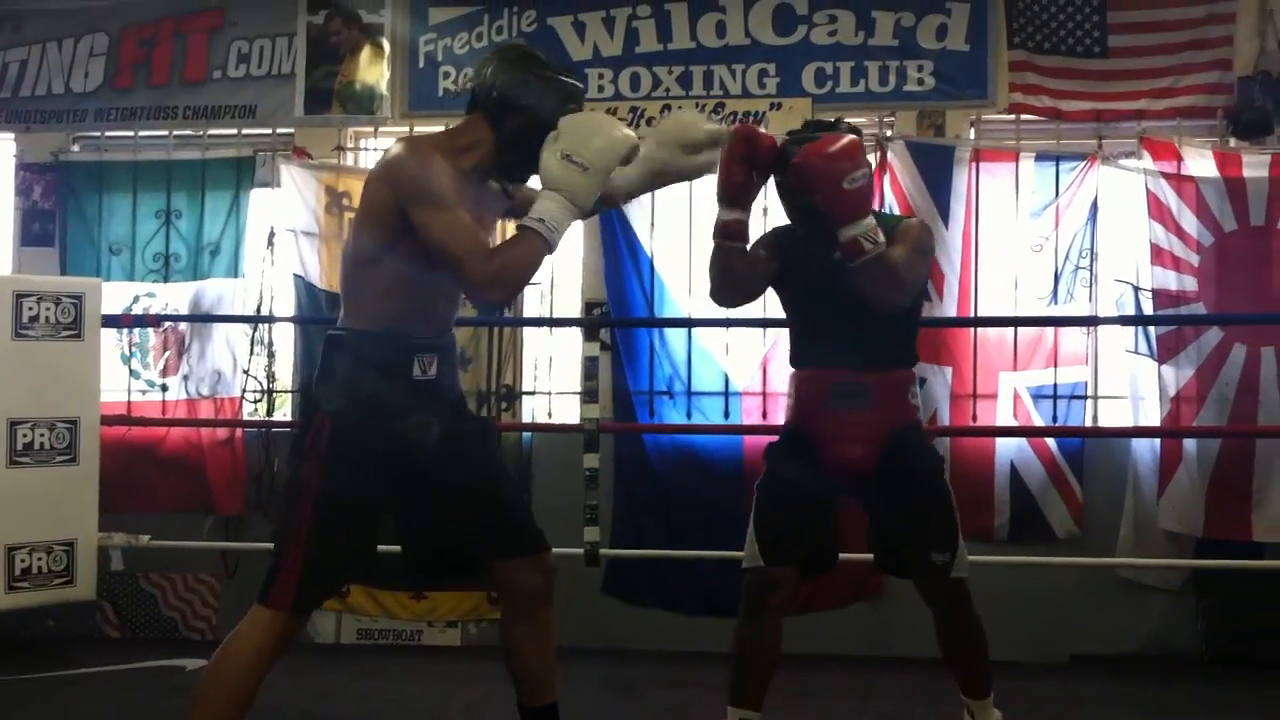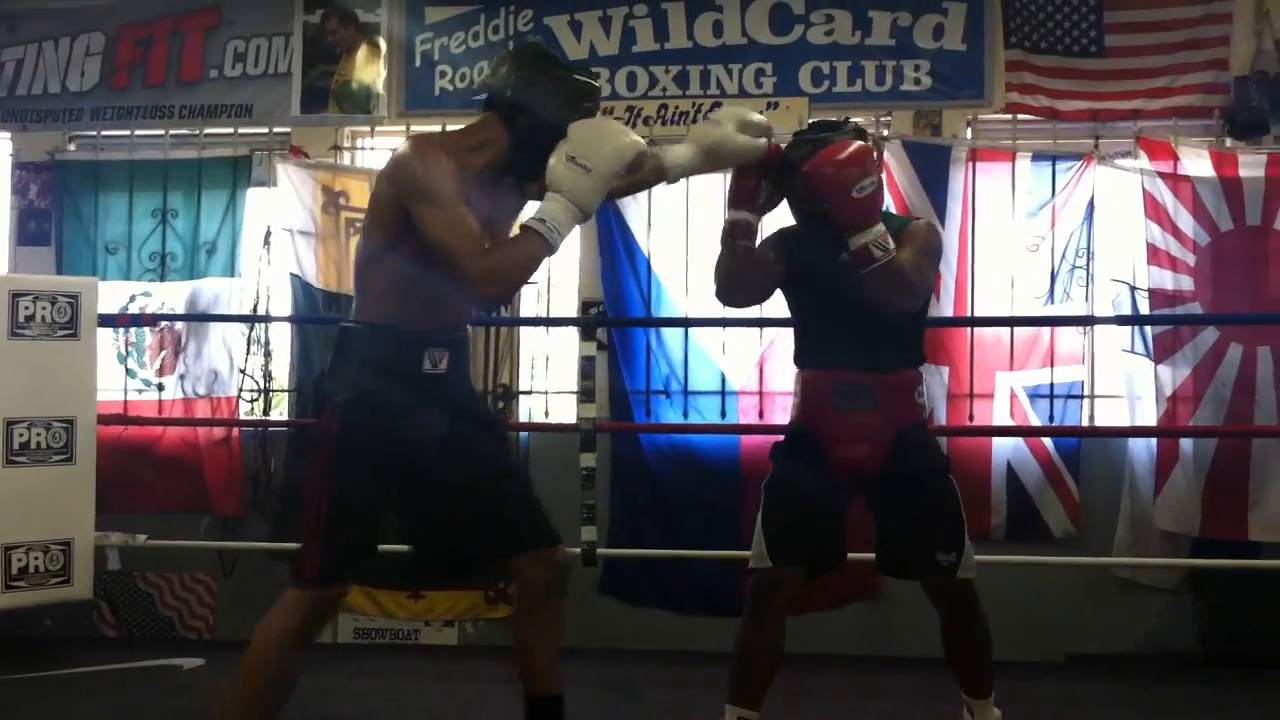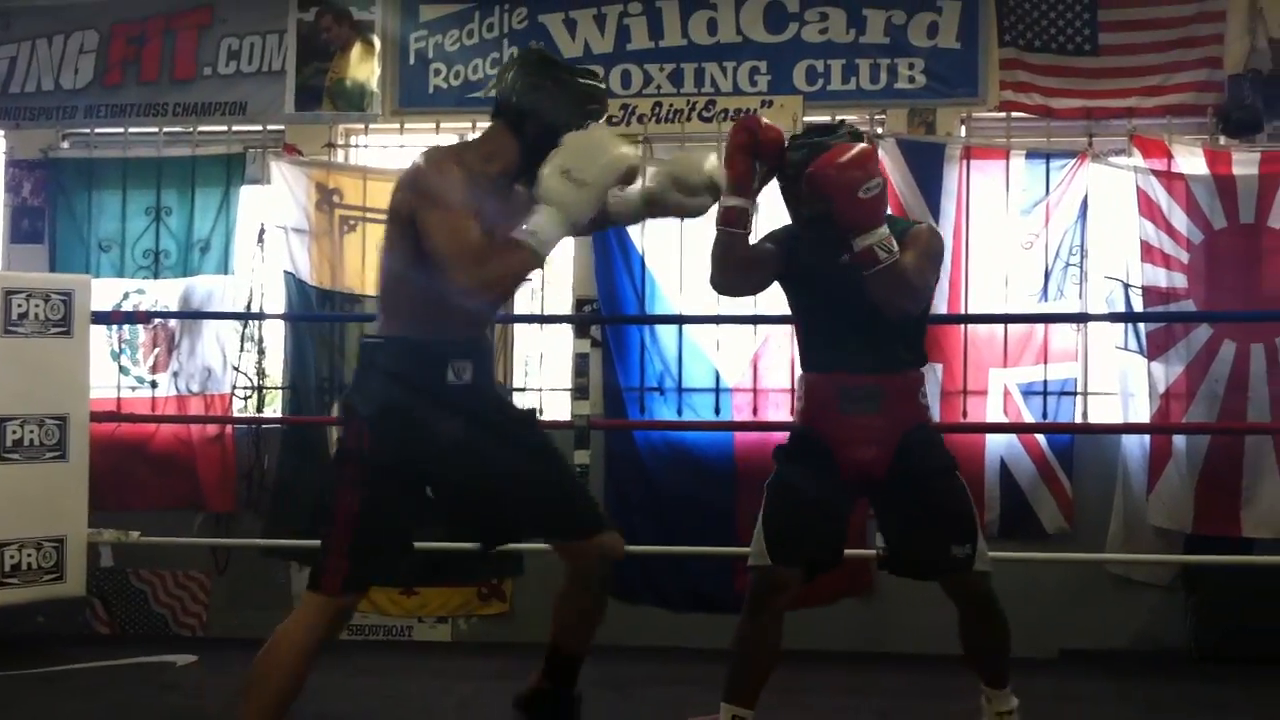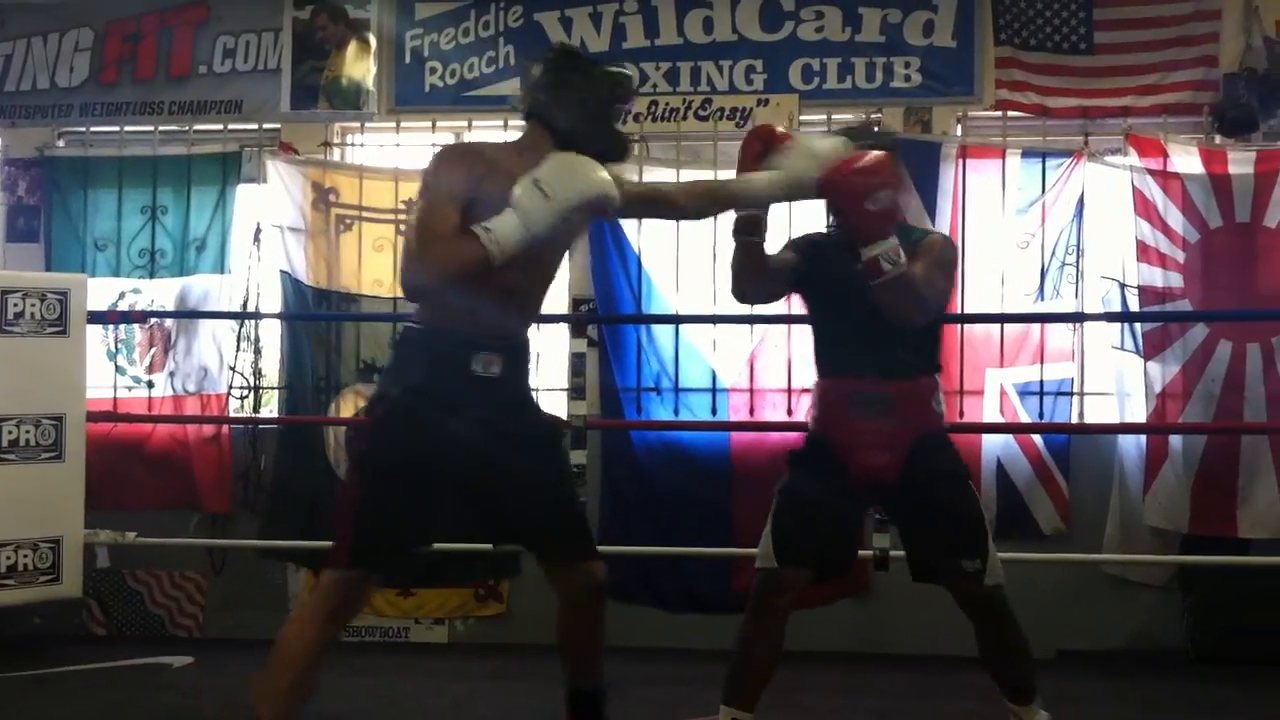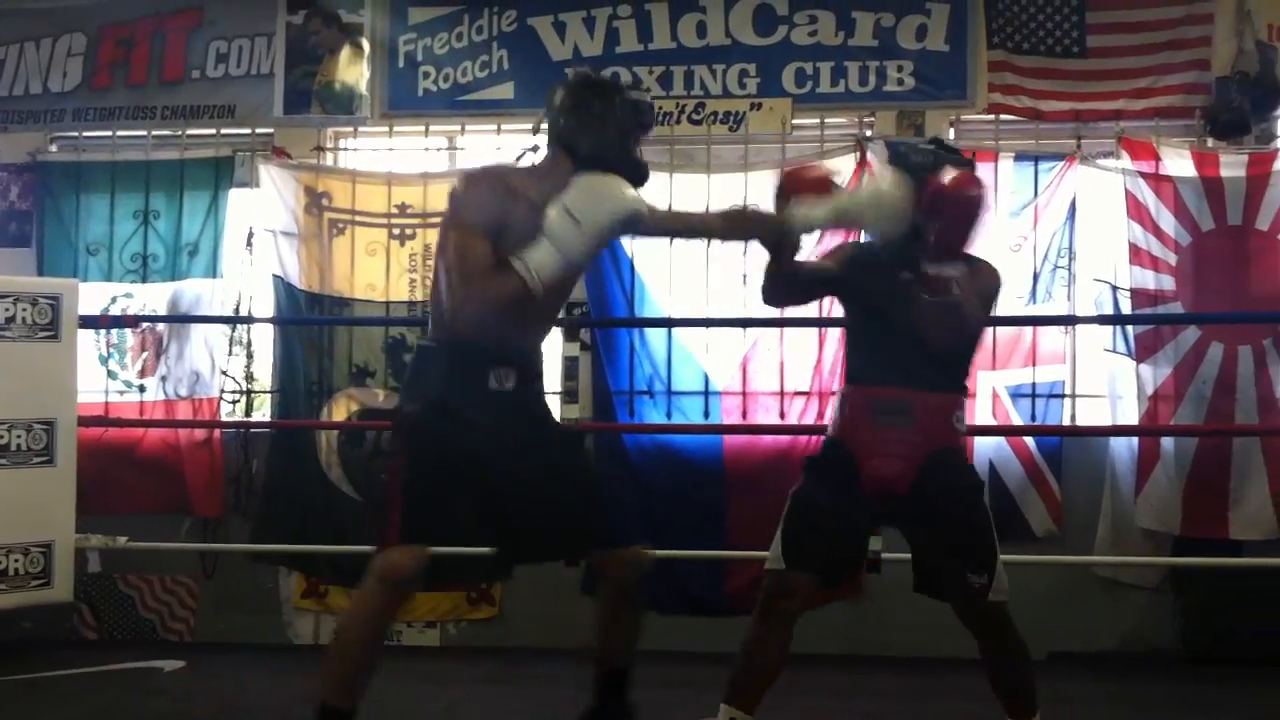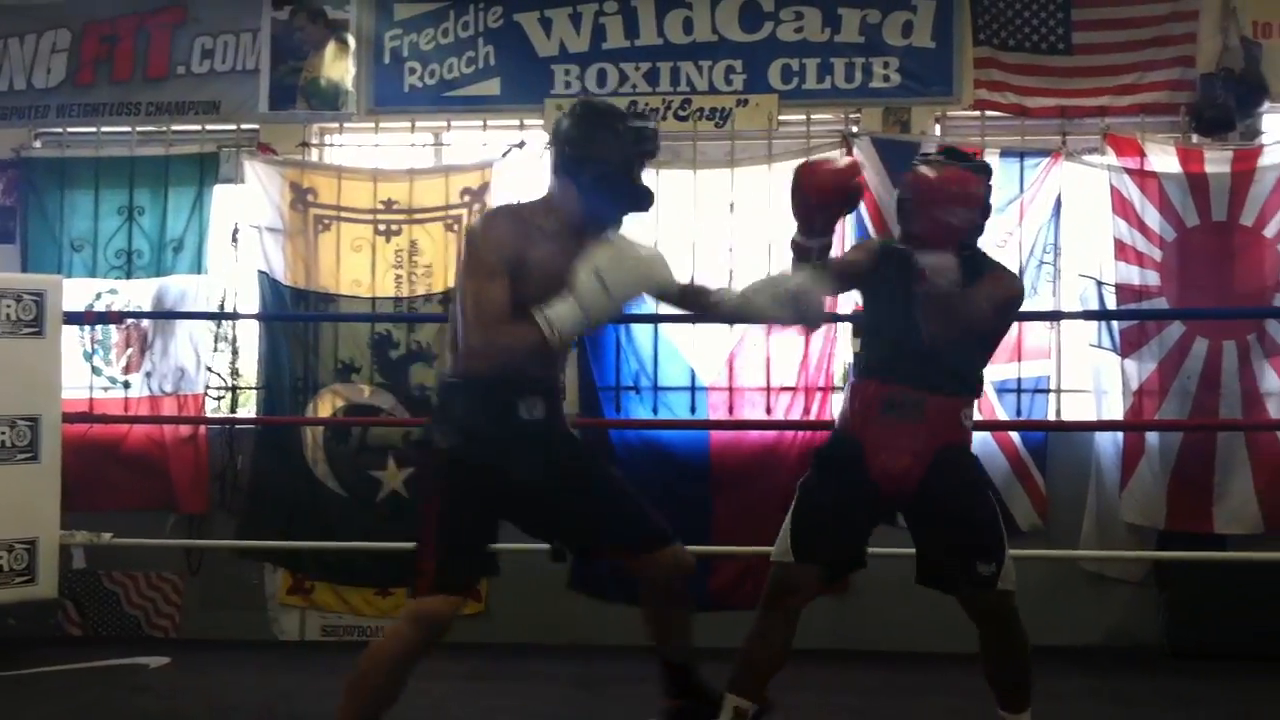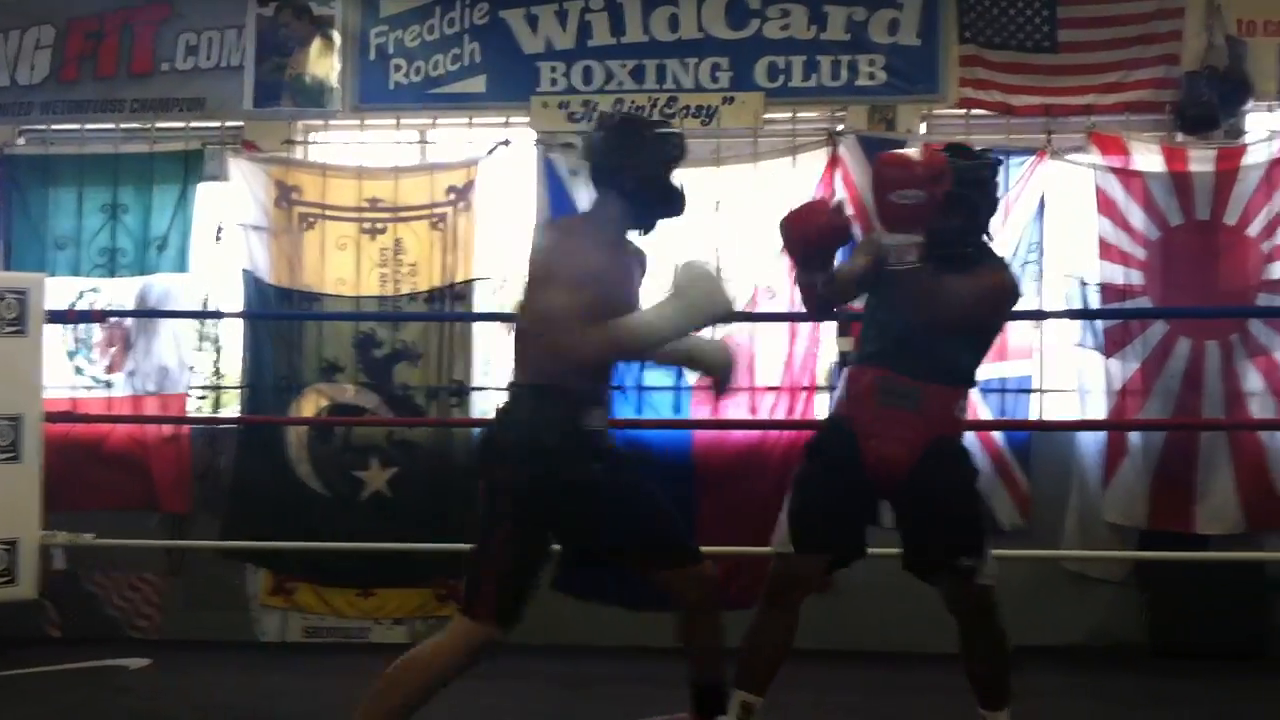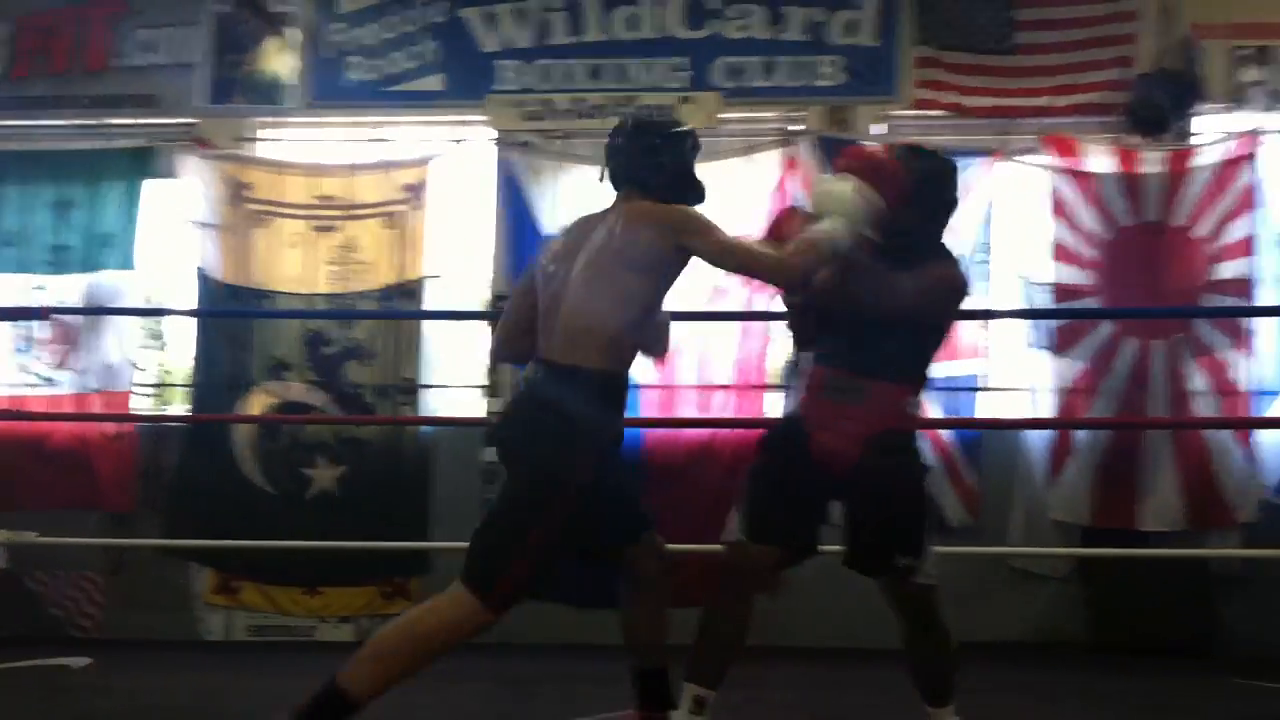
dt=0.1s
person 1, frame 1
left shoulder: (487, 181)
right shoulder: (421, 166)
left elbow: (583, 189)
right elbow: (492, 285)
left wrist: (665, 158)
right wrist: (560, 198)
left hip: (434, 397)
right hip: (361, 397)
left knee: (531, 571)
right knee: (286, 608)
person 1, frame 2
left shoulder: (505, 177)
right shoulder: (427, 162)
left elbow: (607, 183)
right elbow: (487, 283)
left wrist: (696, 153)
right wrist: (566, 201)
left hip: (444, 391)
right hip: (373, 388)
left knee: (542, 567)
right knee: (316, 594)
person 1, frame 3
left shoulder: (524, 183)
right shoulder: (439, 174)
left elbow: (611, 201)
right elbow: (470, 285)
left wrist: (677, 185)
right wrist: (557, 219)
left hip: (470, 397)
right hip: (396, 395)
left knee: (598, 550)
right knee: (333, 599)
person 1, frame 4
left shoulder: (577, 182)
right shoulder: (460, 166)
left elbow: (680, 200)
right elbow: (422, 281)
left wrist: (781, 179)
right wrist: (519, 223)
left hip: (504, 395)
right hip: (423, 386)
left knee: (582, 576)
right knee: (344, 582)
person 1, frame 5
left shoulder: (601, 204)
right shoulder: (480, 190)
left elbow: (706, 225)
right elbow: (459, 311)
right wrist: (554, 250)
left hip: (518, 403)
right hip: (444, 401)
left knee: (624, 565)
right knee: (399, 572)
person 1, frame 6
left shoulder: (595, 238)
right shoulder: (499, 230)
left elbow: (672, 288)
right elbow: (480, 352)
left wrist: (750, 303)
right wrist: (580, 310)
left hip: (541, 429)
right hip: (477, 429)
left knee: (670, 564)
right knee: (432, 612)
person 1, frame 7
left shoulder: (620, 253)
right shoulder: (571, 242)
right elbow: (572, 353)
left wrist: (688, 349)
right wrist: (660, 323)
left hip: (584, 450)
right hip: (535, 445)
left knee: (697, 583)
right knee: (478, 630)
person 1, frame 8
left shoulder: (568, 239)
right shoulder: (668, 223)
left elbow: (506, 348)
right elbow: (787, 270)
right wrist: (841, 226)
left hip: (559, 421)
right hip: (563, 427)
left knee: (645, 559)
right knee: (473, 607)
person 2, frame 1
left shoulder: (908, 233)
right shoulder: (783, 244)
left elbow: (892, 292)
right elbow: (727, 292)
left wrist: (852, 212)
right wrist: (734, 203)
left hip: (894, 436)
right hip: (811, 437)
left knee: (946, 588)
right knee: (765, 586)
person 2, frame 2
left shoulder: (914, 235)
right shoulder: (788, 245)
left elbow: (901, 297)
right elbow: (734, 292)
left wrist: (860, 219)
right wrist: (744, 204)
left hip: (900, 437)
right hip: (815, 438)
left knee: (953, 587)
right knee: (770, 585)
person 2, frame 3
left shoulder: (915, 238)
right shoulder: (790, 244)
left elbow: (904, 300)
right elbow: (729, 279)
left wrist: (864, 220)
right wrist: (739, 194)
left hip: (904, 439)
right hip: (820, 441)
left knee: (969, 582)
right knee: (769, 586)
person 2, frame 4
left shoulder: (931, 247)
right shoulder: (811, 253)
left elbow: (914, 310)
right elbow: (749, 289)
left wrist: (877, 232)
right wrist: (753, 201)
left hip: (916, 445)
right hip: (833, 446)
left knee: (982, 595)
right knee: (773, 588)
person 2, frame 5
left shoulder: (977, 275)
right shoulder: (860, 260)
left elbow: (948, 335)
right elbow: (780, 292)
left wrist: (943, 254)
left hip: (934, 461)
right hip: (852, 454)
left knee: (985, 611)
right knee: (783, 592)
person 2, frame 6
left shoulder: (997, 284)
right shoulder: (884, 257)
left elbow: (943, 333)
right elbow: (809, 284)
left wrist: (937, 247)
right wrist: (811, 227)
left hip: (940, 457)
right hip: (857, 448)
left knee: (995, 605)
right knee: (787, 585)
person 2, frame 7
left shoulder: (994, 279)
right shoulder: (884, 249)
left elbow: (922, 306)
right elbow: (821, 301)
left wrist: (902, 231)
right wrist: (807, 257)
left hip: (930, 447)
right hip: (853, 433)
left knee: (972, 596)
right knee: (790, 575)
person 2, frame 8
left shoulder: (942, 276)
right shoulder: (854, 253)
left elbow: (867, 299)
right elbow: (809, 328)
left hip: (882, 444)
right hip: (808, 430)
left knee: (914, 594)
right knee: (743, 568)
